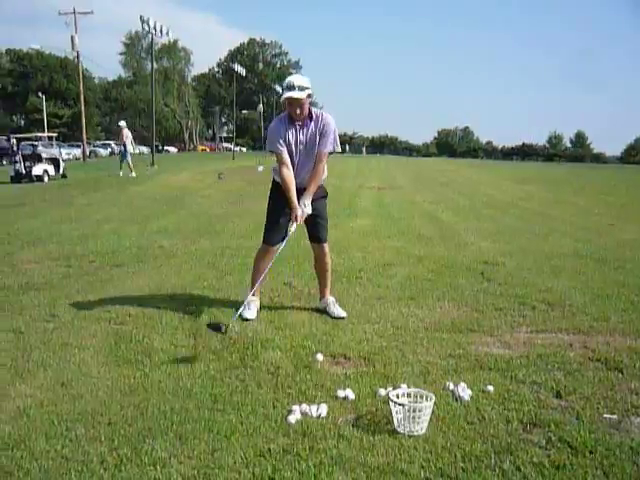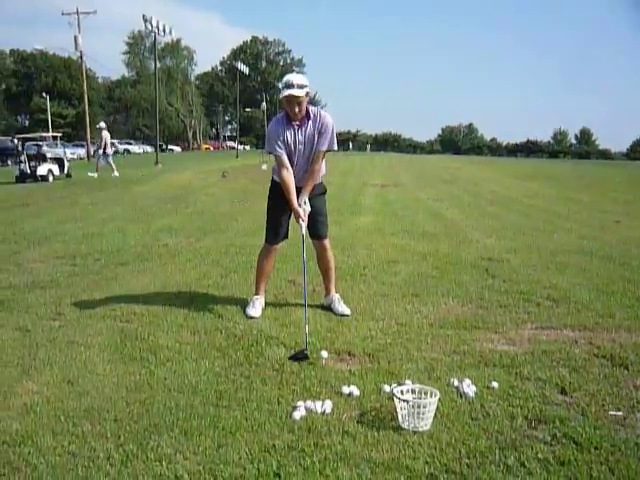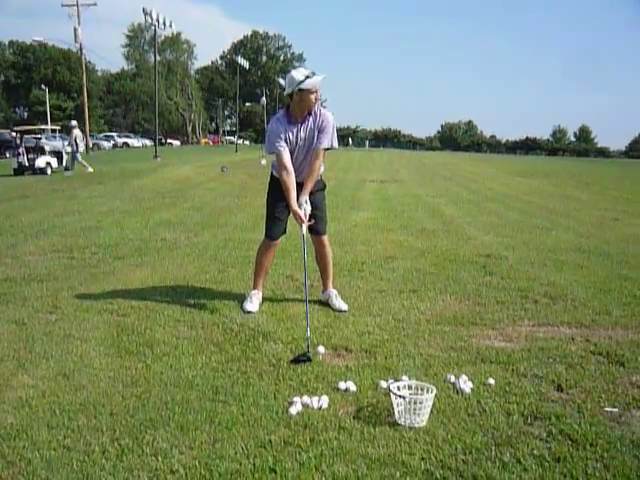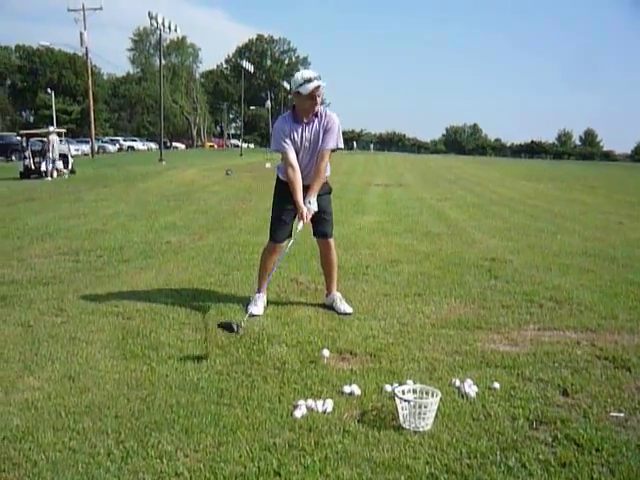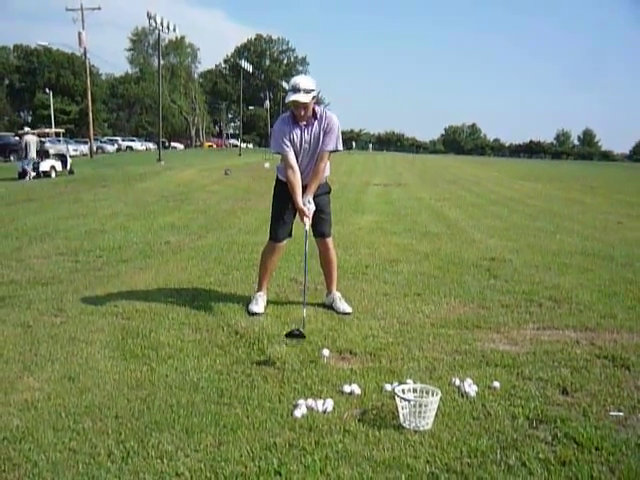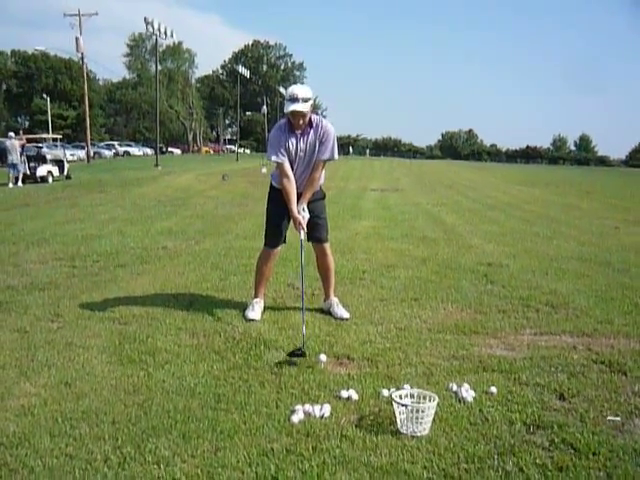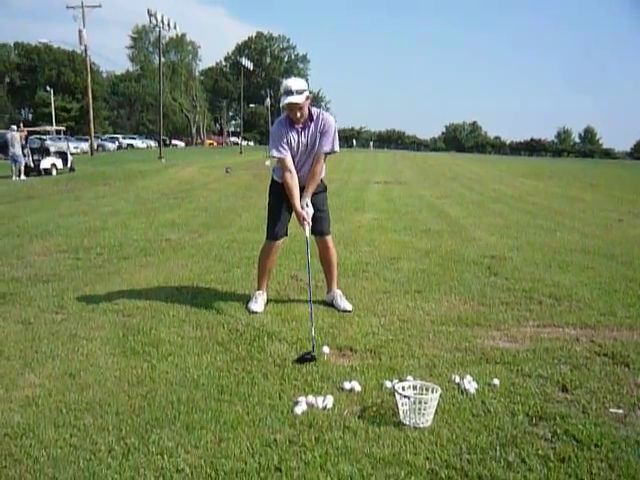
dt=0.7s
person 1, frame 1
left shoulder: (325, 122)
right shoulder: (277, 126)
left elbow: (320, 164)
right elbow: (285, 167)
left wrist: (306, 199)
right wrist: (293, 205)
left hip: (314, 190)
right hip: (283, 189)
left knee: (321, 246)
right knee: (269, 244)
left ankle: (326, 299)
right ankle: (254, 298)
person 1, frame 2
left shoulder: (323, 120)
right shoulder: (276, 127)
left elbow: (317, 163)
right elbow: (284, 168)
left wrist: (304, 197)
right wrist: (294, 205)
left hip: (313, 187)
right hip: (281, 188)
left knee: (322, 242)
right knee: (271, 243)
left ankle: (331, 295)
right ankle: (258, 296)
person 1, frame 3
left shoulder: (324, 118)
right shoulder: (277, 125)
left elbow: (317, 160)
right elbow: (285, 168)
left wrist: (305, 196)
right wrist: (293, 206)
left hip: (313, 183)
right hip: (281, 183)
left knee: (321, 238)
right knee: (272, 238)
left ankle: (329, 291)
right ankle: (256, 291)
person 1, frame 4
left shoulder: (329, 119)
right shoulder: (283, 125)
left elbow: (323, 162)
right elbow: (291, 166)
left wrist: (312, 198)
right wrist: (299, 204)
left hip: (319, 187)
right hip: (287, 186)
left knee: (327, 241)
right knee: (277, 241)
left ankle: (332, 294)
right ankle: (260, 294)
person 1, frame 5
left shoulder: (329, 121)
right shoulder: (282, 125)
left elbow: (322, 162)
right elbow: (291, 167)
left wrist: (308, 197)
right wrist: (299, 204)
left hip: (318, 187)
right hip: (286, 186)
left knee: (325, 240)
right knee: (276, 241)
left ankle: (332, 294)
right ankle: (261, 293)
person 1, frame 6
left shoulder: (325, 129)
right shoulder: (278, 133)
left elbow: (317, 171)
right elbow: (285, 175)
left wrist: (303, 204)
right wrist: (294, 212)
left hip: (313, 193)
right hip: (281, 193)
left knee: (323, 246)
right knee: (271, 247)
left ankle: (330, 299)
right ankle: (257, 300)
person 1, frame 7
left shoulder: (325, 122)
right shoulder: (279, 128)
left elbow: (318, 163)
right elbow: (287, 170)
left wrist: (306, 199)
right wrist: (296, 208)
left hip: (314, 186)
right hip: (283, 186)
left knee: (325, 238)
right knee: (273, 240)
left ankle: (333, 292)
right ankle: (260, 292)
